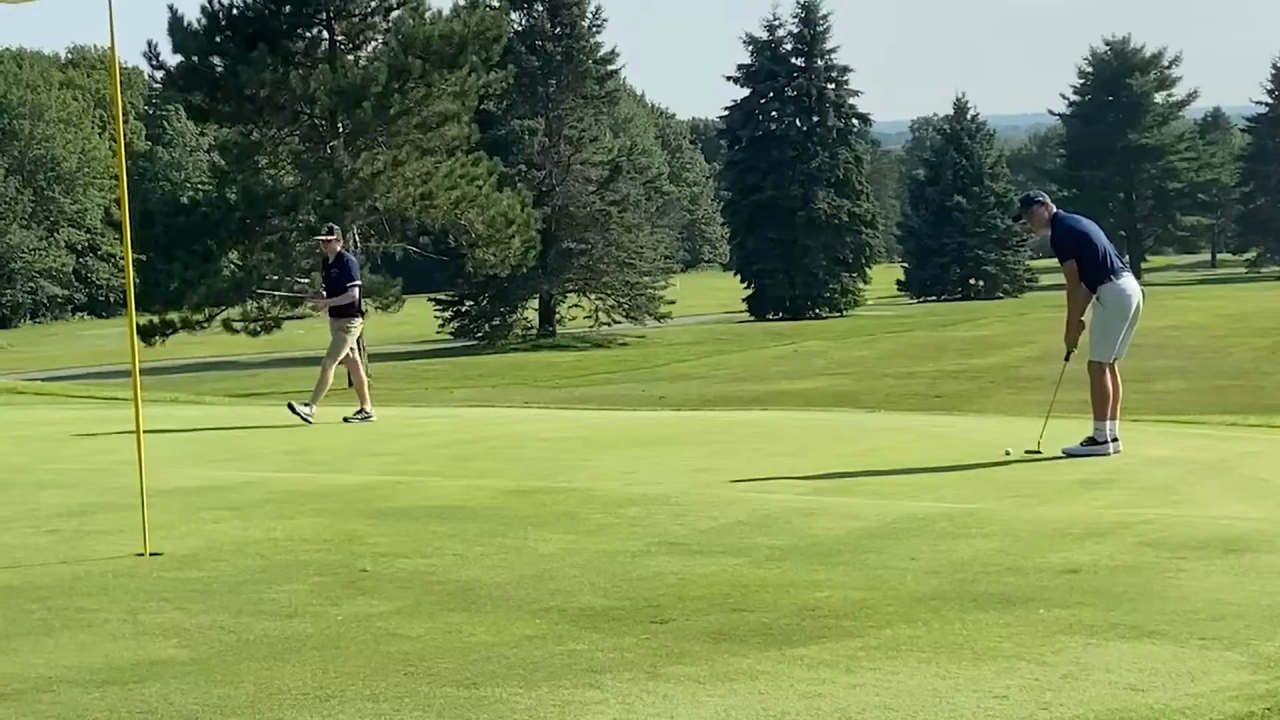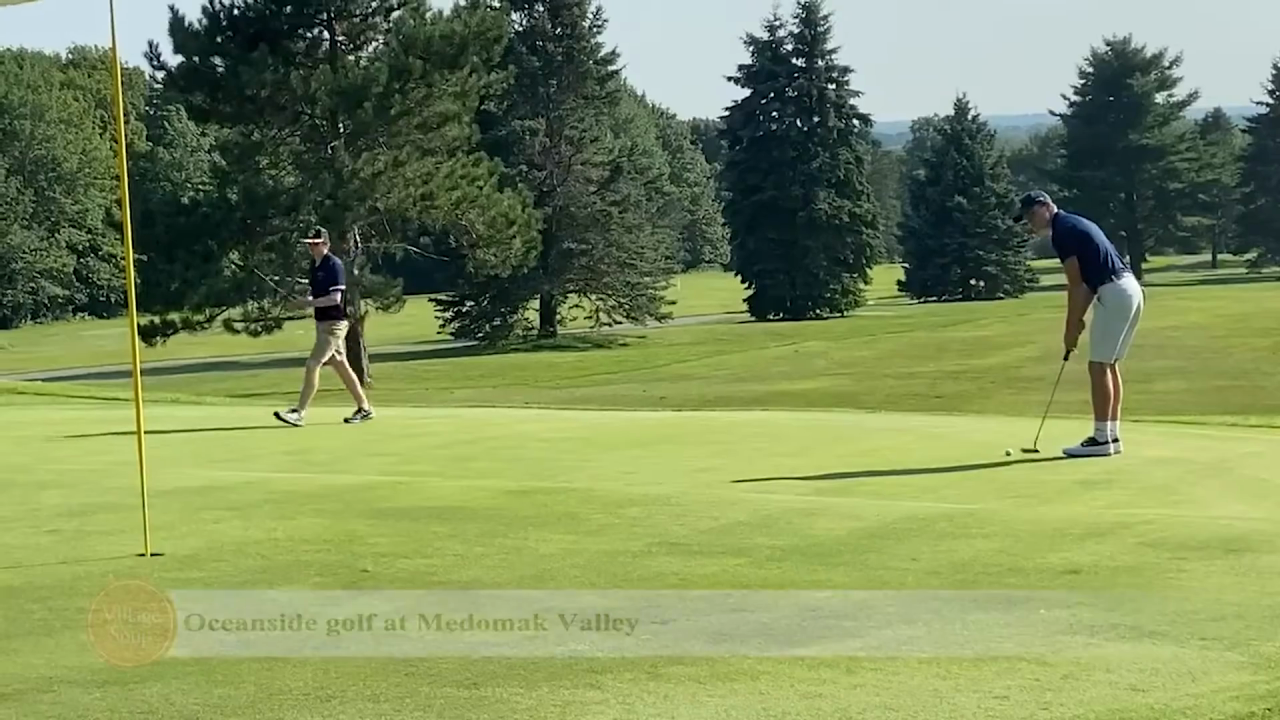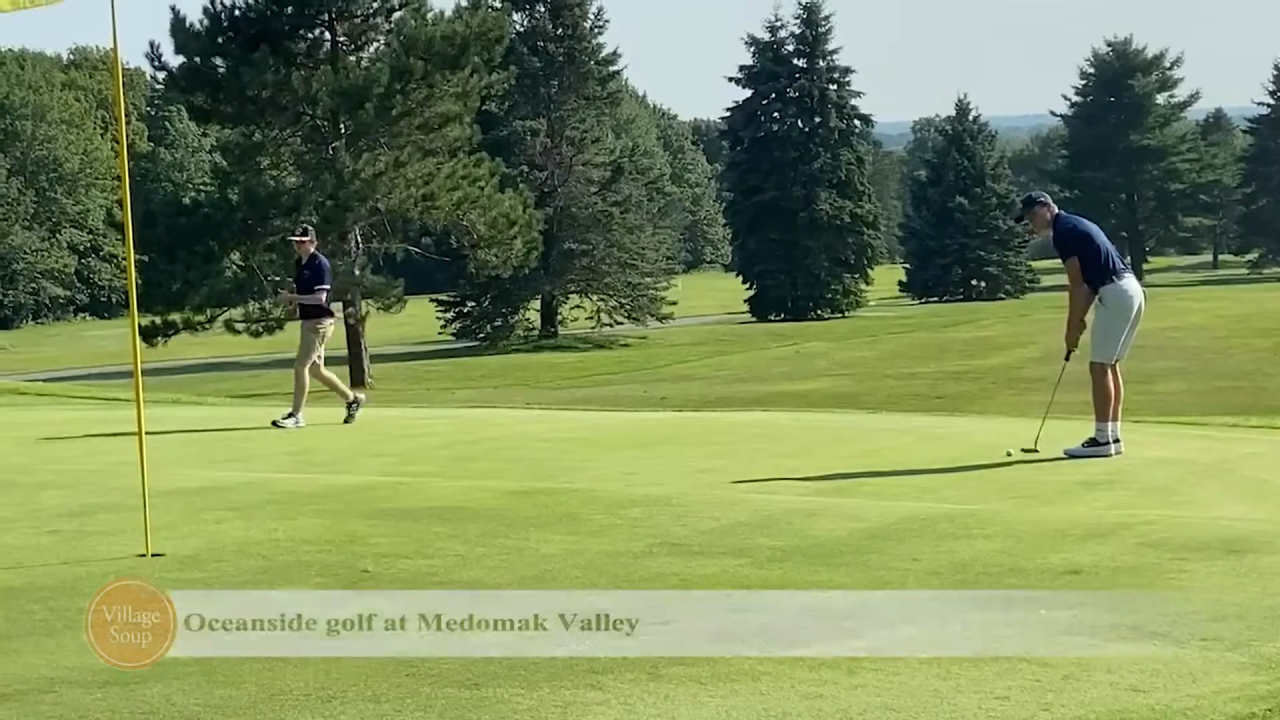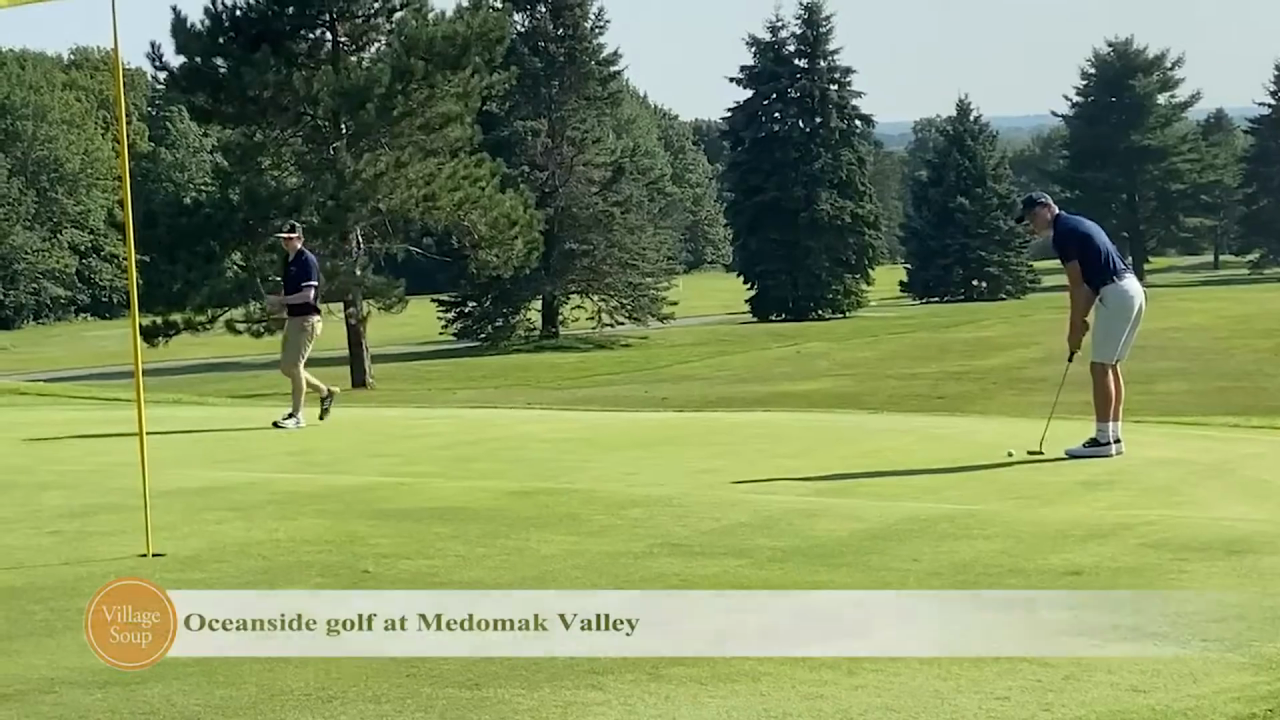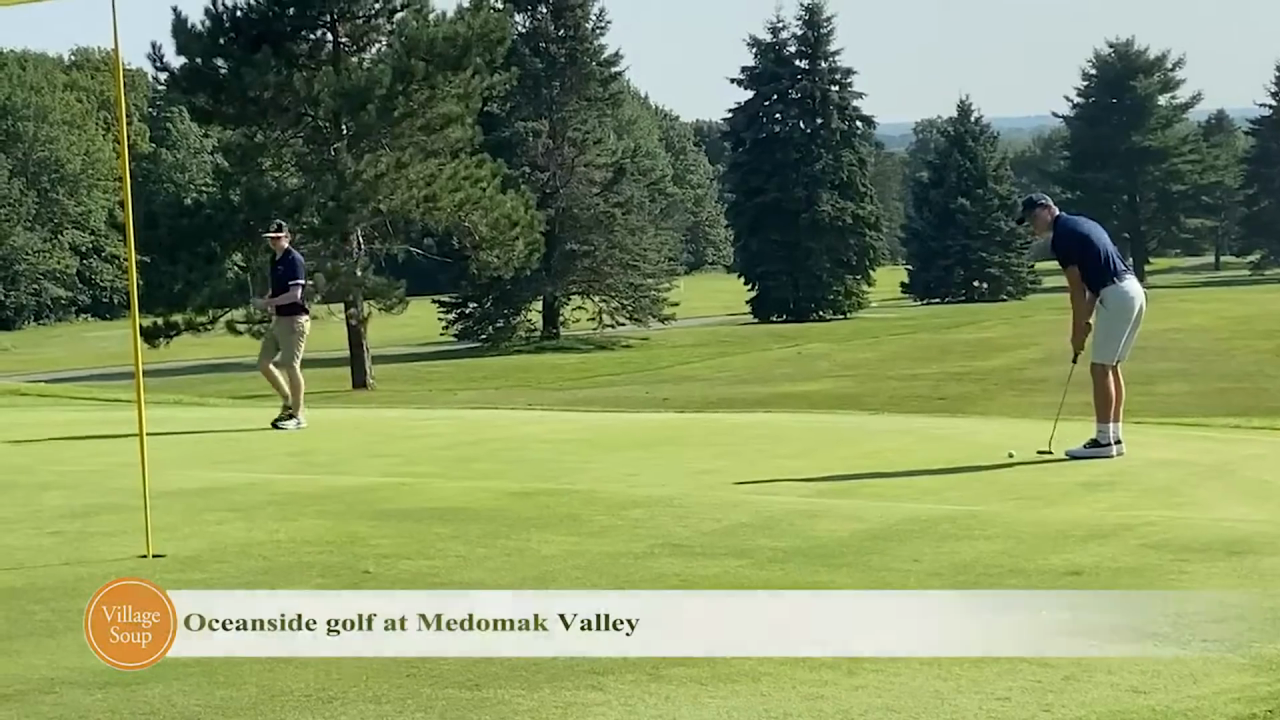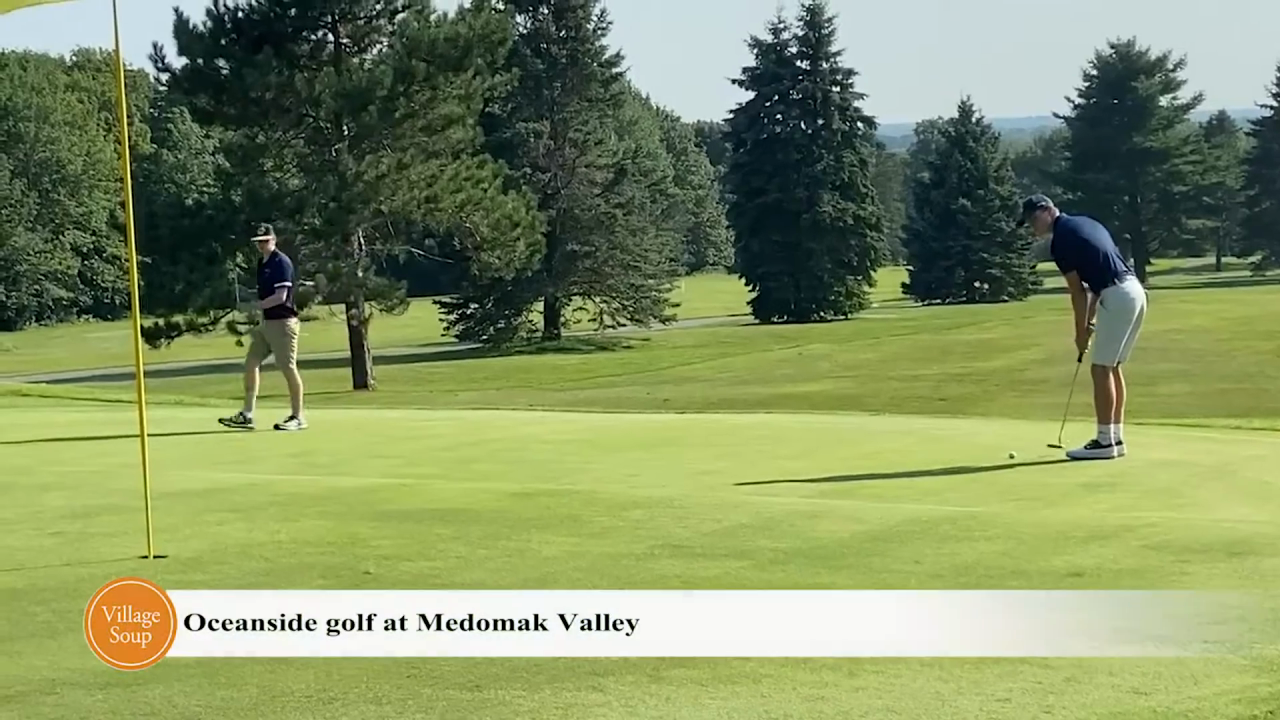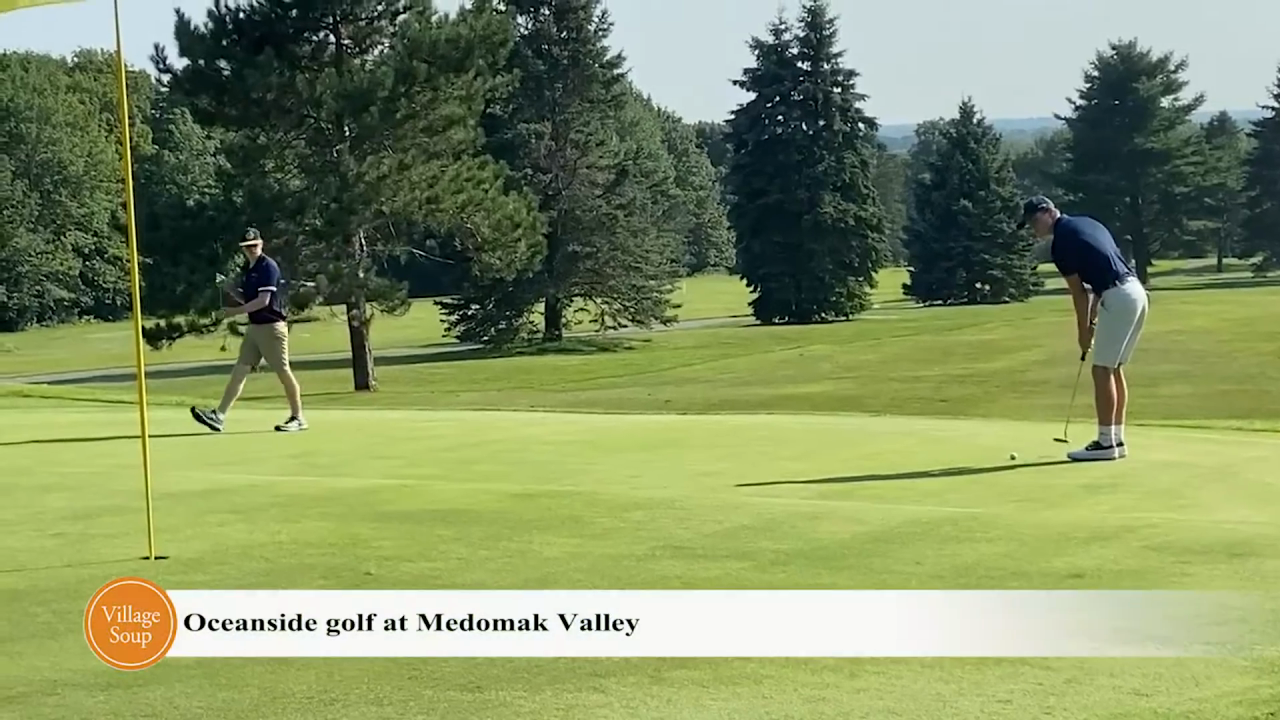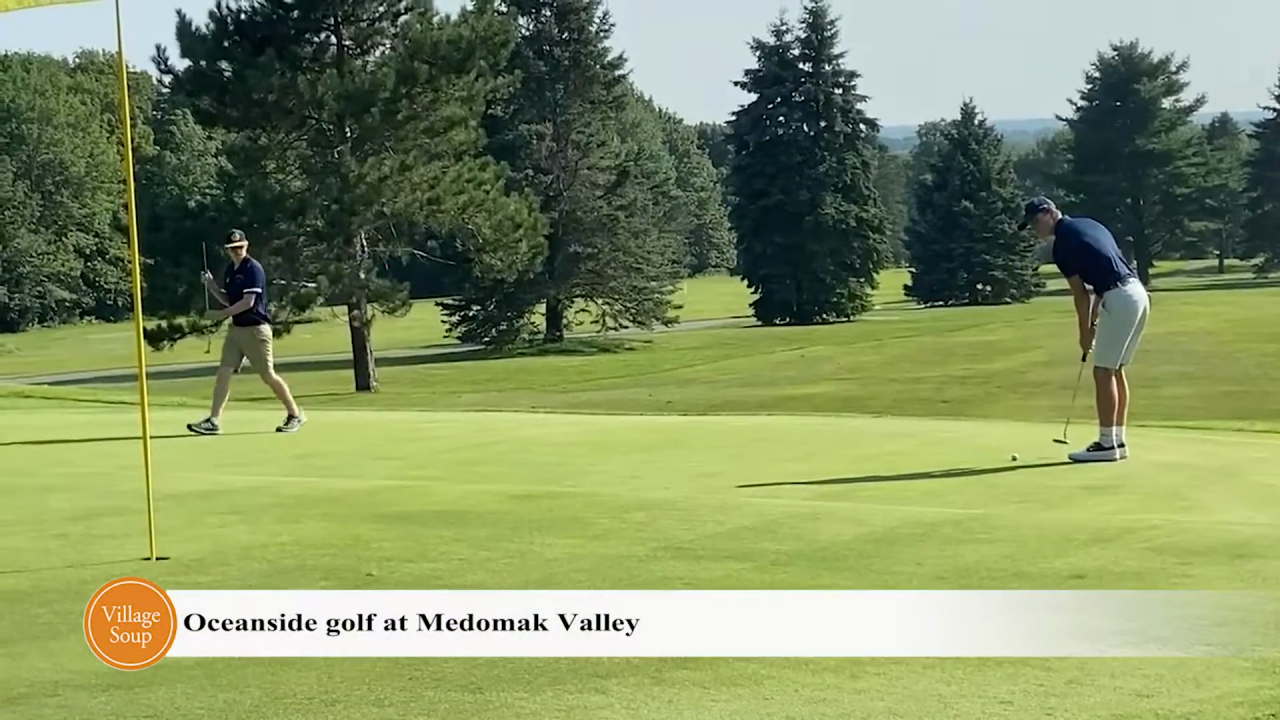
dt=0.1s
person 1, frame 1
left shoulder: (1060, 231)
right shoulder: (1076, 223)
left elbow: (1074, 285)
left wrist: (1071, 328)
right wrist: (1078, 320)
left hip: (1114, 294)
right hip: (1128, 289)
left knee: (1098, 366)
right knee: (1108, 364)
left ankle: (1101, 439)
right ankle: (1111, 435)
person 1, frame 2
left shoulder: (1062, 231)
right shoulder: (1075, 224)
left elbow: (1075, 283)
left wrist: (1071, 327)
right wrist: (1078, 319)
left hip: (1115, 294)
right hip: (1129, 290)
left knee: (1099, 366)
right knee: (1108, 365)
left ankle: (1101, 439)
right ankle: (1111, 436)
person 1, frame 3
left shoulder: (1063, 232)
right shoulder: (1076, 224)
left elbow: (1077, 284)
left wrist: (1072, 327)
right wrist: (1079, 319)
left hip: (1116, 294)
right hip: (1130, 290)
left knee: (1100, 367)
right knee: (1110, 365)
left ankle: (1102, 439)
right ankle: (1112, 436)
person 1, frame 4
left shoulder: (1063, 233)
right shoulder: (1077, 224)
left elbow: (1077, 285)
left wrist: (1074, 329)
right wrist: (1082, 320)
left hip: (1116, 295)
right hip: (1131, 290)
left knee: (1101, 367)
right knee: (1110, 366)
left ankle: (1103, 439)
right ankle: (1113, 436)
person 1, frame 5
left shoulder: (1061, 237)
right shoulder: (1080, 223)
left elbow: (1077, 288)
left wrist: (1077, 331)
right wrist: (1088, 320)
left hip: (1117, 296)
right hip: (1131, 291)
left knee: (1101, 368)
right knee: (1111, 366)
left ankle: (1104, 441)
right ankle: (1114, 437)
person 1, frame 6
left shoulder: (1061, 239)
right shoulder: (1083, 223)
left elbow: (1077, 291)
left wrist: (1081, 332)
right wrist: (1090, 320)
left hip: (1117, 297)
right hip: (1133, 292)
left knee: (1101, 369)
right knee: (1112, 367)
left ankle: (1105, 441)
right ankle: (1115, 438)
person 1, frame 7
left shoulder: (1061, 242)
right shoulder: (1085, 223)
left elbow: (1079, 292)
left wrist: (1083, 330)
right wrist: (1093, 319)
left hip: (1118, 298)
right hip: (1134, 293)
left knee: (1102, 370)
right knee: (1113, 369)
left ankle: (1106, 442)
right ankle: (1116, 439)
person 1, frame 8
left shoulder: (1063, 244)
right shoulder: (1087, 224)
left elbow: (1080, 293)
left wrist: (1084, 332)
right wrist: (1094, 320)
left hip: (1120, 299)
right hip: (1136, 294)
left knee: (1103, 371)
right knee: (1115, 370)
left ankle: (1107, 443)
right ankle: (1118, 441)
person 2, frame 1
left shoulder: (347, 262)
right shoulder: (326, 262)
left elbow: (352, 295)
left wrist: (324, 302)
right wrist: (319, 299)
left hip: (348, 321)
right hip: (337, 321)
left knee: (328, 363)
right knee: (353, 365)
left ankle: (310, 408)
right ankle: (365, 410)
person 2, frame 2
left shoulder: (334, 265)
right shoulder: (314, 265)
left elbow: (335, 299)
left wrist: (307, 302)
right wrist: (306, 300)
left hip: (333, 324)
right hip: (322, 324)
left knee: (312, 365)
right knee: (341, 368)
left ankle: (299, 412)
right ankle: (364, 408)
person 2, frame 3
left shoulder: (320, 264)
right shoulder: (300, 262)
left elbow: (320, 298)
left wrist: (292, 297)
right wrist: (291, 299)
left hip: (319, 323)
right hip: (305, 322)
left knee: (300, 367)
right knee: (315, 369)
left ankle: (295, 415)
right ankle: (353, 398)
person 2, frame 4
left shoulder: (307, 260)
right shoulder: (288, 260)
left elbow: (308, 295)
left wrist: (280, 300)
right wrist: (279, 303)
left hip: (306, 320)
right hip: (293, 319)
left knee: (294, 366)
right knee: (287, 367)
left ankle: (296, 415)
right ankle: (325, 393)
person 2, frame 5
left shoulder: (294, 259)
right shoulder: (275, 259)
left elbow: (295, 294)
left wrist: (266, 303)
right wrist: (265, 300)
left hip: (294, 320)
right hip: (278, 319)
left knee: (290, 367)
right knee: (264, 364)
left ankle: (296, 416)
right ankle: (289, 403)
person 2, frame 6
left shoulder: (281, 262)
right shoulder: (262, 263)
left elbow: (280, 296)
left hip: (282, 323)
right hip: (267, 323)
left knee: (287, 369)
right knee: (251, 365)
left ankle: (298, 417)
right ankle: (247, 415)
person 2, frame 7
left shoulder: (268, 266)
right shoulder: (248, 268)
left elbow: (263, 301)
left wrist: (233, 311)
right wrist: (229, 289)
left hip: (271, 327)
right hip: (253, 328)
left knee: (282, 372)
right knee: (239, 371)
left ankle: (297, 418)
right ankle: (218, 416)
person 2, frame 8
left shoulder: (253, 268)
right shoulder: (230, 270)
left elbow: (248, 302)
left wrist: (219, 314)
right wrist: (211, 286)
left hip: (255, 330)
right hip: (236, 330)
left knee: (268, 376)
right knee: (223, 373)
left ankle: (295, 415)
right ankle: (213, 421)
